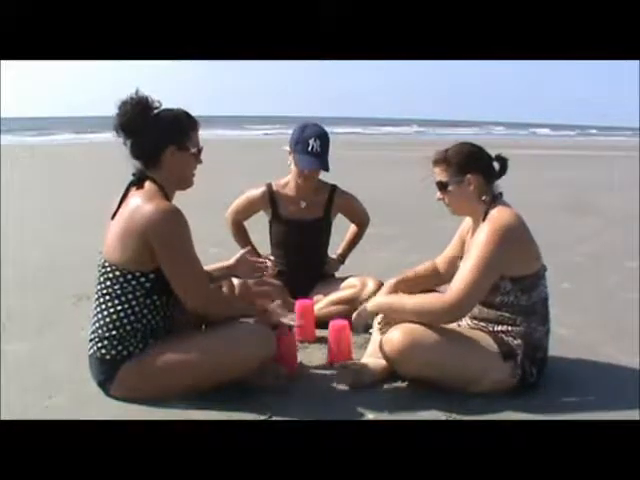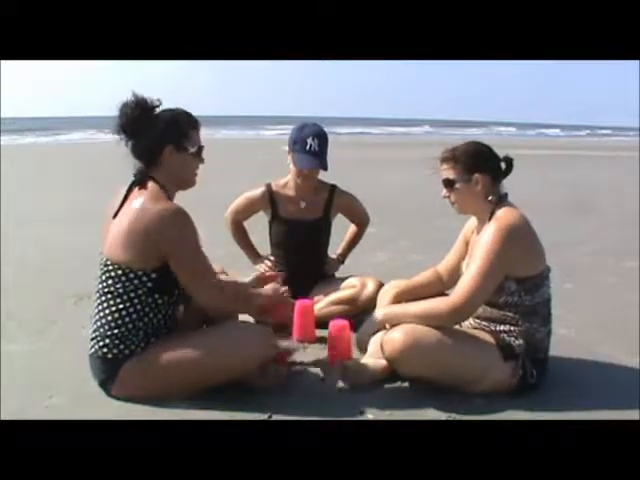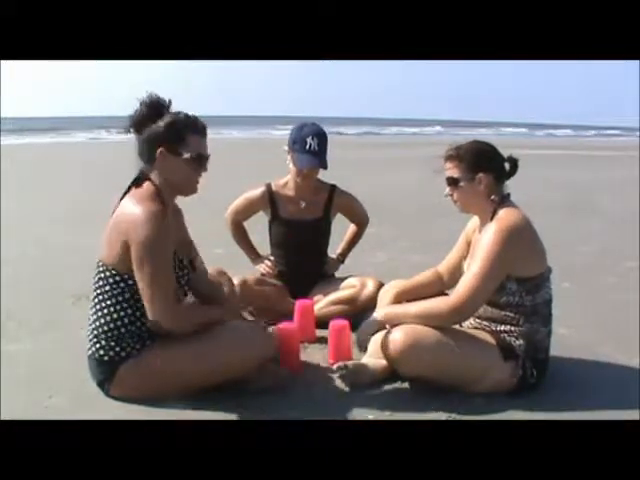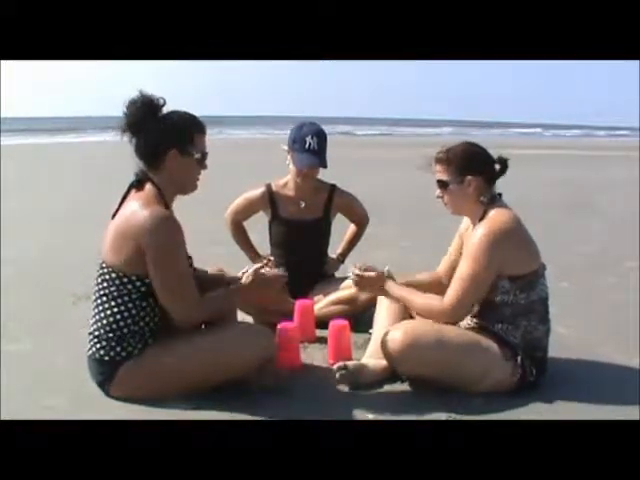
dt=0.7s
person 1, frame 1
left shoulder: (138, 197)
right shoulder: (162, 214)
right elbow: (200, 300)
left wrist: (225, 269)
right wrist: (258, 309)
left hip: (121, 351)
right hip: (128, 367)
left knee: (221, 284)
right knee: (261, 342)
person 1, frame 2
left shoulder: (135, 197)
right shoulder: (166, 215)
left elbow: (193, 281)
right elbow: (213, 299)
left wrist: (244, 289)
right wrist: (262, 299)
left hip: (122, 350)
right hip: (128, 367)
left knee: (219, 280)
right knee: (262, 341)
person 1, frame 3
left shoulder: (167, 209)
right shoulder: (147, 217)
left elbow: (198, 279)
right elbow: (166, 315)
left wrist: (242, 318)
right wrist: (221, 316)
left hip: (139, 344)
right hip: (126, 366)
left knee: (220, 279)
right knee: (258, 343)
person 1, frame 4
left shoulder: (141, 200)
right shoulder: (156, 220)
left elbow: (181, 282)
right elbow: (187, 312)
left wrist: (235, 283)
right wrist: (243, 291)
left hip: (127, 348)
right hip: (126, 367)
left knee: (219, 280)
right knee: (260, 342)
left ankle: (224, 360)
person 2, frame 1
left shoulder: (498, 228)
right shoulder: (476, 220)
left elbow: (452, 307)
right elbow: (439, 270)
left wrist: (381, 304)
right wrist: (396, 285)
left hip: (512, 357)
right hip: (480, 326)
left knee: (399, 341)
right knee: (393, 292)
left ankle: (381, 362)
right ankle: (375, 362)
person 2, frame 2
left shoulder: (503, 227)
right shoulder: (480, 221)
left elbow: (457, 309)
right elbow: (443, 275)
left wrist: (385, 315)
right wrist: (395, 295)
left hip: (512, 357)
right hip: (483, 328)
left knee: (399, 341)
right knee: (392, 290)
left ankle: (383, 362)
right ankle: (376, 362)
person 2, frame 3
left shoulder: (504, 228)
right shoulder: (481, 222)
left elbow: (456, 309)
right elbow: (444, 275)
left wrist: (383, 316)
right wrist: (392, 297)
left hip: (513, 357)
right hip: (483, 329)
left knee: (401, 341)
right knee: (395, 296)
left ankle: (385, 364)
right ankle: (375, 362)
person 2, frame 4
left shoulder: (492, 230)
right shoulder: (474, 221)
left elbow: (452, 310)
right elbow: (442, 279)
left wrist: (387, 287)
right wrist: (390, 283)
left hip: (513, 357)
right hip: (484, 330)
left knee: (400, 340)
right knee: (392, 293)
left ankle: (383, 365)
right ankle: (374, 363)
person 3, frame 1
left shoulder: (336, 198)
right shoulder: (267, 195)
left elbow: (362, 221)
right elbow: (233, 218)
left wrist: (340, 258)
left hip: (319, 285)
right hip: (279, 285)
left knee: (372, 288)
right ankle: (327, 312)
person 3, frame 2
left shoulder: (336, 198)
right shoulder: (267, 196)
left elbow: (362, 221)
right elbow: (232, 218)
left wrist: (340, 257)
right wrist: (256, 259)
left hip: (320, 285)
left knee: (373, 289)
right ankle: (331, 311)
person 3, frame 3
left shoulder: (335, 198)
right shoulder: (267, 196)
left elbow: (361, 221)
right elbow: (233, 218)
left wrist: (339, 257)
right wrist: (255, 258)
left hip: (319, 286)
right hip: (279, 287)
left knee: (372, 288)
left ankle: (291, 316)
right ankle: (326, 311)
person 3, frame 4
left shoulder: (335, 198)
right shoulder: (267, 196)
left elbow: (361, 221)
right elbow: (232, 218)
left wrist: (340, 257)
right wrist: (255, 258)
left hip: (319, 286)
left ankle: (290, 316)
